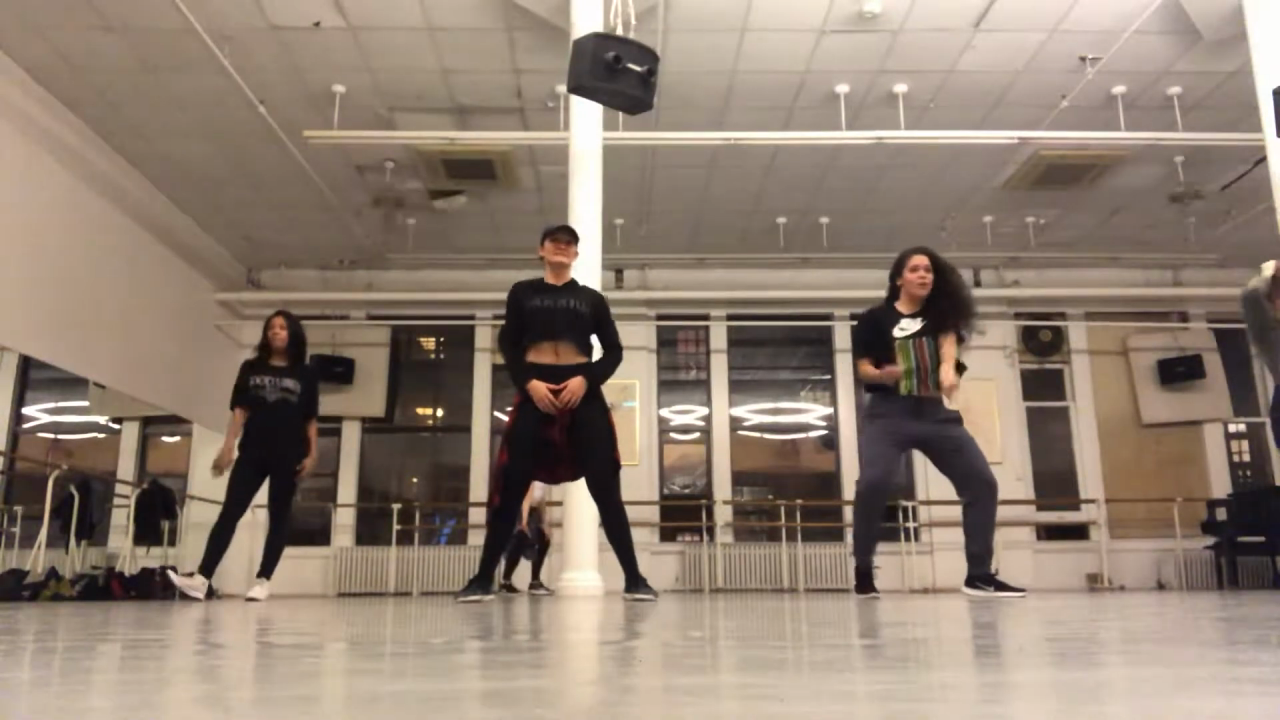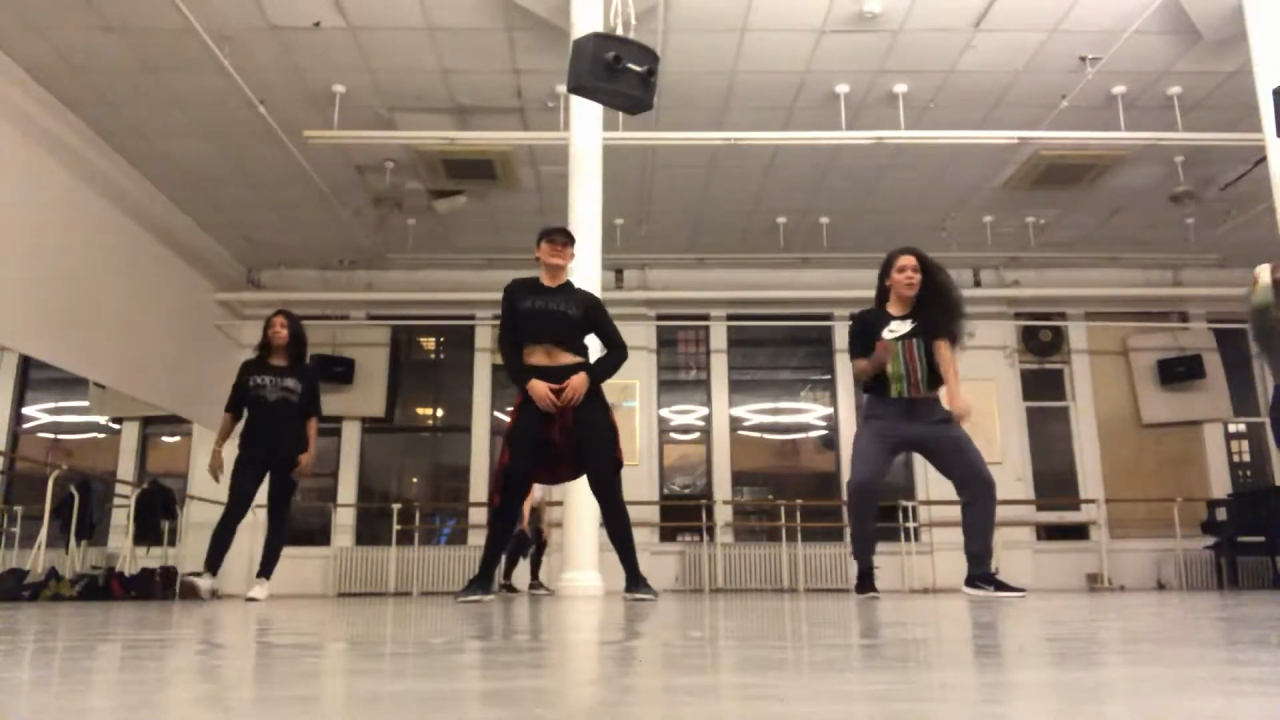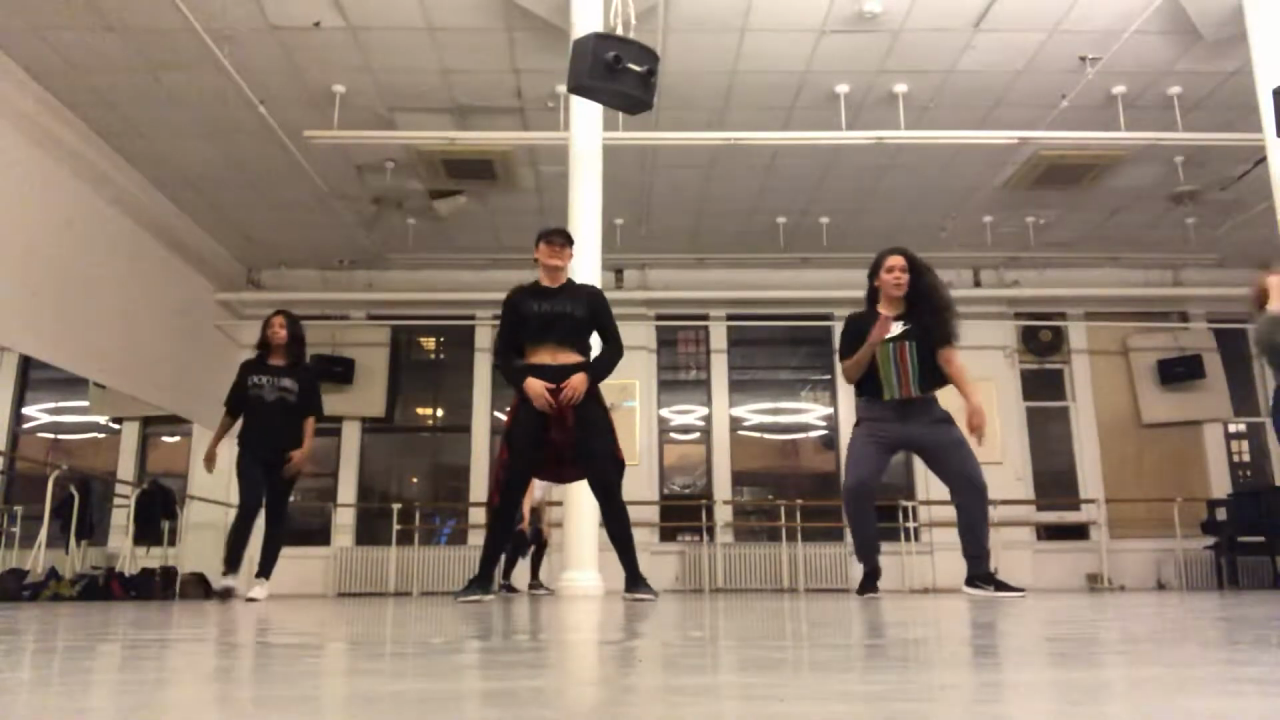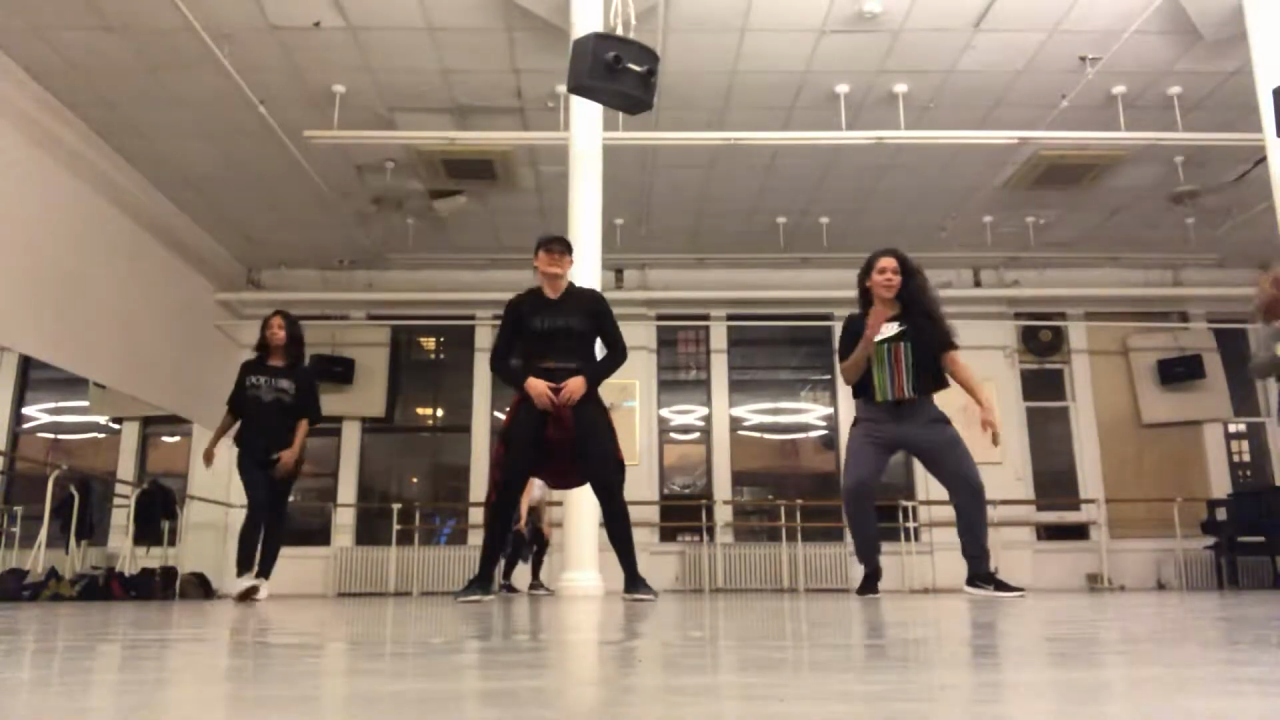
dt=0.1s
person 1, frame 1
left shoulder: (591, 298)
right shoulder: (523, 292)
left elbow: (613, 351)
right elbow: (509, 345)
left wrist: (586, 379)
right wrist: (528, 382)
left hip: (582, 390)
right hip: (535, 390)
left knee: (605, 487)
right knee: (510, 486)
left ankle: (634, 579)
right ankle: (483, 579)
person 1, frame 2
left shoulder: (585, 300)
right shoulder: (517, 291)
left elbow: (618, 350)
right elbow: (508, 348)
left wrist: (589, 376)
right wrist: (528, 382)
left hip: (582, 391)
right hip: (536, 392)
left knee: (607, 485)
right knee: (511, 487)
left ankle: (635, 578)
right ankle: (484, 579)
person 1, frame 3
left shoulder: (589, 295)
right shoulder: (519, 298)
left elbow: (614, 347)
right elbow: (503, 353)
left wrist: (588, 376)
right wrist: (524, 381)
left hip: (580, 390)
right hip: (533, 392)
left knee: (607, 485)
right knee: (510, 487)
left ankle: (634, 578)
right ankle: (483, 579)
person 1, frame 4
left shoulder: (591, 301)
right shoulder: (520, 305)
left elbow: (618, 351)
right elbow: (499, 360)
left wrist: (587, 379)
right wrist: (526, 381)
left hip: (581, 395)
right hip: (534, 396)
left knee: (609, 485)
right knee: (507, 487)
left ankle: (633, 578)
right ankle: (483, 579)
person 2, frame 1
left shoulder: (941, 314)
right shoulder: (875, 319)
left elbow: (950, 345)
right elbow: (862, 368)
left wrist: (948, 372)
right wrist: (882, 375)
left hip: (934, 413)
right hip: (888, 413)
left knee: (983, 483)
right knee: (871, 484)
left ankle: (979, 575)
right ankle: (863, 569)
person 2, frame 2
left shoulder: (932, 315)
right shoulder: (866, 321)
left elbow: (944, 352)
right elbow: (857, 372)
left wrist: (956, 392)
right wrist: (878, 360)
left hip: (930, 414)
right hip: (882, 415)
left knee: (981, 483)
right knee: (861, 484)
left ankle: (979, 574)
right ankle: (865, 570)
person 2, frame 3
left shoulder: (925, 317)
right shoulder: (859, 323)
left elbow: (948, 358)
right elbow: (849, 375)
left wrist: (973, 402)
right wrist: (872, 344)
left hip: (926, 414)
right hip: (877, 417)
left knee: (972, 484)
right knee: (856, 486)
left ankle: (978, 573)
right ankle: (870, 569)
person 2, frame 4
left shoulder: (921, 318)
right shoulder: (855, 324)
left elbow: (952, 361)
right elbow: (848, 377)
left wrist: (984, 404)
right wrist: (867, 341)
left hip: (922, 415)
right hip: (873, 419)
left knee: (969, 485)
right knee: (856, 487)
left ankle: (979, 573)
right ankle: (871, 570)
person 3, frame 1
left shoulder: (304, 375)
right shoulder: (251, 368)
left elbow: (310, 419)
right elbow: (239, 408)
left wrist: (312, 454)
right wrist: (228, 445)
left hip: (288, 456)
right hip: (253, 452)
left knee: (279, 517)
right knee: (229, 512)
left ankle: (263, 580)
right ankle: (201, 579)
person 3, frame 2
left shoulder: (305, 374)
right shoulder: (251, 368)
left elbow: (311, 415)
right elbow: (234, 411)
left wrist: (311, 450)
right wrist: (217, 448)
left hip: (286, 455)
right hip: (252, 452)
left knee: (278, 516)
right knee: (234, 509)
left ankle: (262, 580)
right ankle: (208, 576)
person 3, frame 3
left shoulder: (303, 374)
right shoulder: (250, 367)
left elbow: (310, 415)
right elbow: (233, 410)
left wrist: (305, 447)
right wrist: (213, 444)
left hip: (285, 455)
right hip: (252, 451)
left knee: (276, 516)
right knee: (249, 506)
left ankle: (262, 579)
right ankle: (229, 574)
person 3, frame 4
left shoulder: (301, 375)
right shoulder: (249, 368)
left elbow: (306, 417)
right elbow: (234, 410)
left wrist: (295, 450)
right wrist: (214, 441)
left hip: (284, 456)
right hip: (251, 451)
left knee: (275, 515)
right knee: (257, 506)
left ankle: (262, 579)
right ankle: (245, 576)
